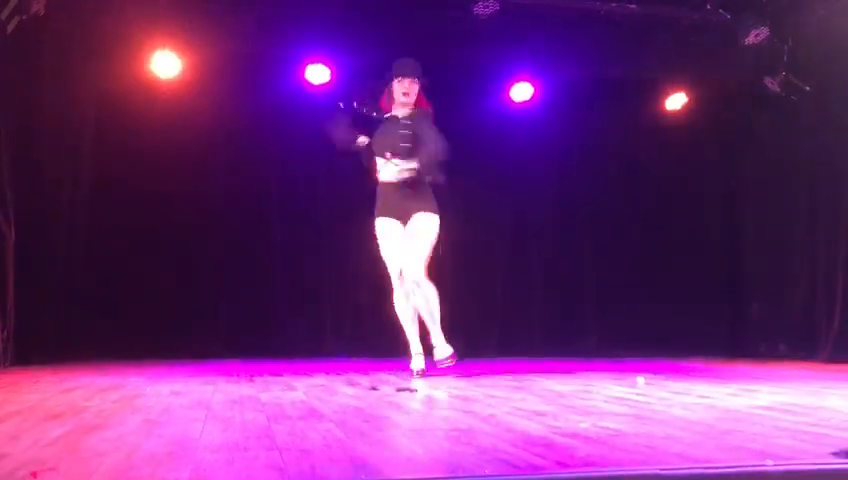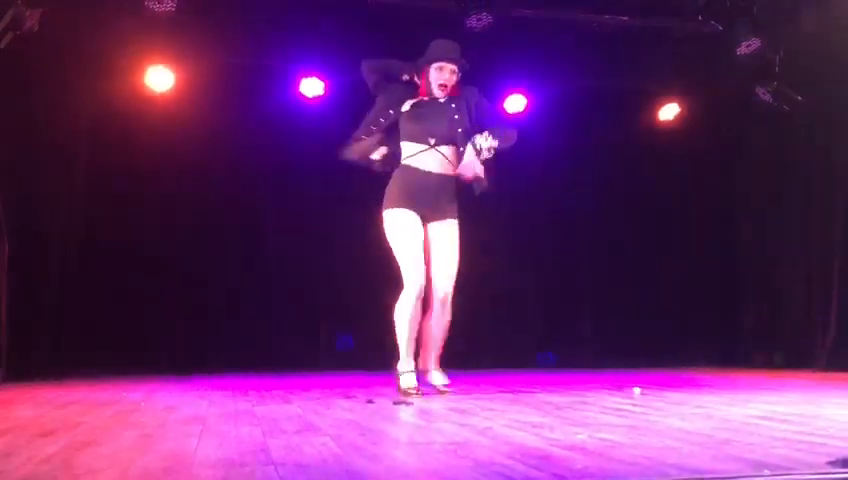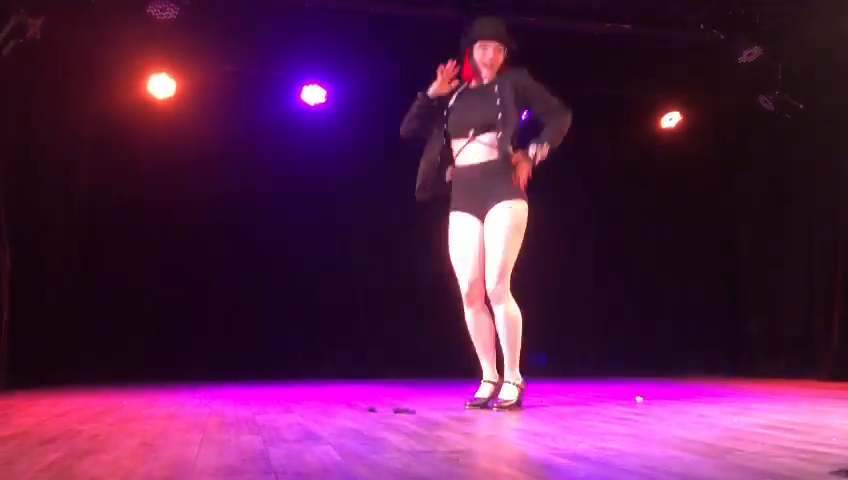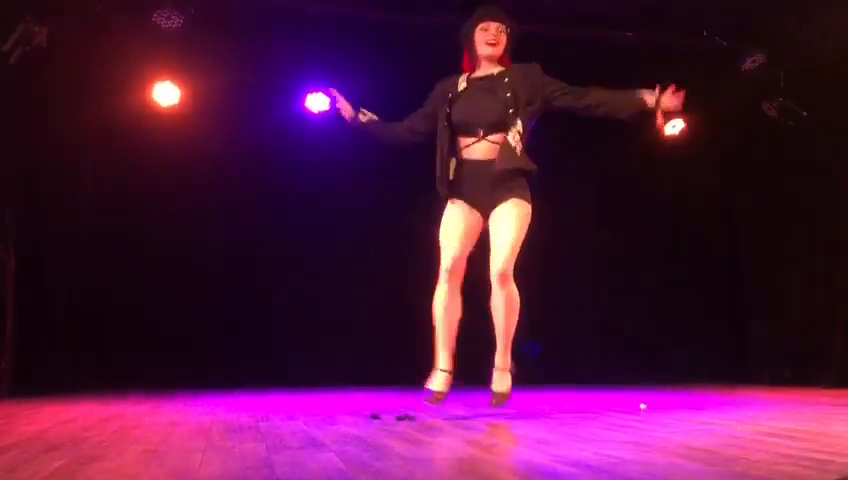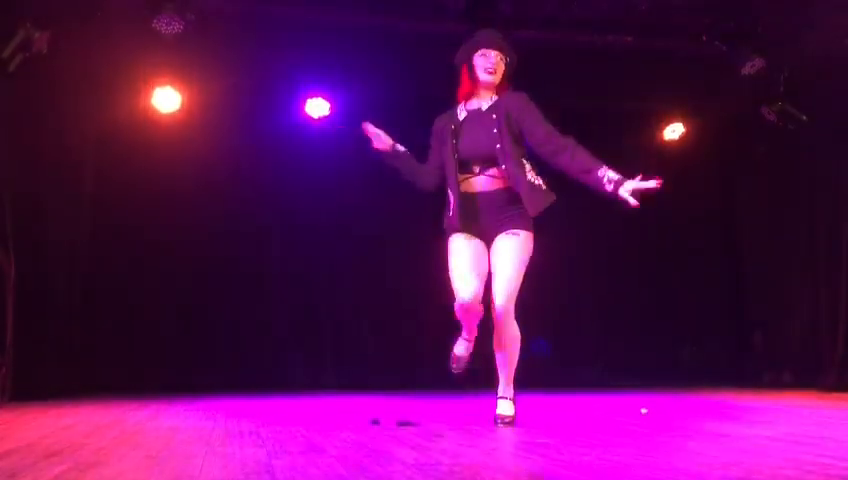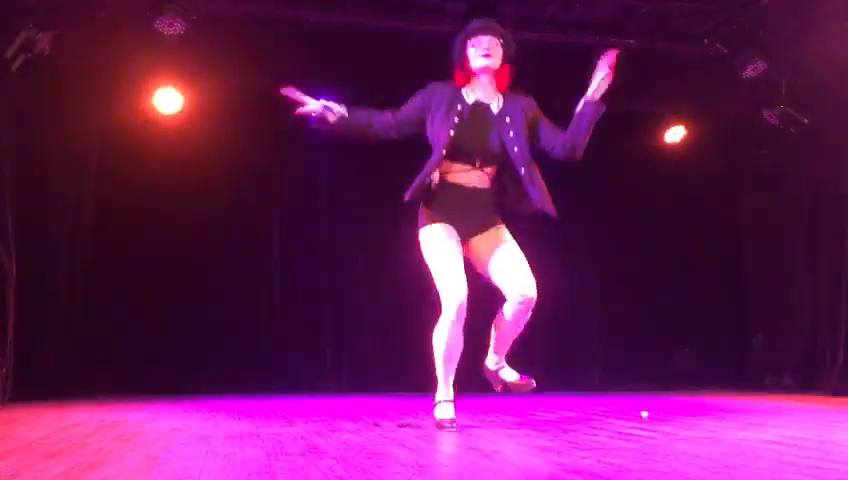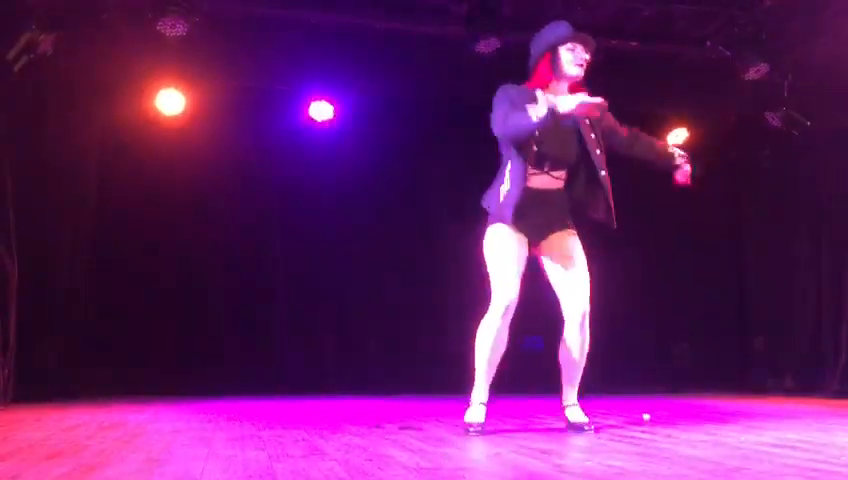
dt=0.7s
person 1, frame 1
left shoulder: (419, 119)
right shoulder: (382, 120)
left elbow: (437, 150)
left wrist: (407, 168)
left hip: (420, 205)
right hip: (387, 209)
left knee: (415, 274)
right knee: (399, 278)
left ankle: (440, 343)
right ankle: (427, 349)
person 1, frame 2
left shoulder: (467, 102)
right shoulder: (404, 101)
left elbow: (507, 134)
right elbow: (370, 68)
left wrist: (480, 148)
right wrist: (409, 76)
left hip: (443, 202)
right hip: (404, 196)
left knee: (444, 291)
right knee: (415, 283)
left ankle: (430, 364)
right ankle: (406, 367)
person 1, frame 3
left shoulder: (514, 83)
right shoulder: (451, 96)
left elbow: (560, 116)
right elbow: (409, 131)
left wrist: (535, 153)
right wrist: (432, 97)
left hip: (502, 192)
right hip: (463, 199)
left knee: (496, 286)
right knee: (469, 291)
left ankle: (512, 379)
right ankle: (489, 377)
person 1, frame 4
left shoulder: (525, 78)
right shoulder: (449, 89)
left elbow: (584, 100)
right elbow: (409, 130)
left wrist: (644, 100)
right wrist: (359, 117)
left hip: (508, 188)
right hip: (463, 191)
left knee: (501, 272)
right knee: (449, 268)
left ankle: (502, 364)
right ankle: (442, 367)
person 1, frame 5
left shoulder: (514, 106)
right shoulder: (447, 123)
left elbow: (559, 149)
right elbow: (429, 180)
left wrist: (613, 182)
right wrist: (392, 149)
left hip: (511, 220)
right hip: (466, 222)
left knee: (502, 307)
right knee: (466, 299)
left ankle: (506, 394)
right ankle: (466, 337)
person 1, frame 6
left shoulder: (520, 108)
right shoulder: (440, 97)
left elbow: (566, 148)
right elbow: (387, 124)
left wrist: (591, 99)
right wrist: (329, 112)
left hip: (485, 219)
right hip: (440, 214)
left knee: (525, 293)
right knee: (456, 301)
left ankle: (495, 360)
right ankle: (444, 398)
person 1, frame 7
left shoulder: (589, 111)
right shoulder: (514, 97)
left elbow: (628, 142)
right elbow: (506, 128)
left wrist: (671, 156)
right wrist: (559, 108)
left hip: (556, 222)
right hip: (509, 217)
left knee: (579, 309)
right knee: (504, 300)
left ankle: (569, 401)
right ankle: (478, 401)
